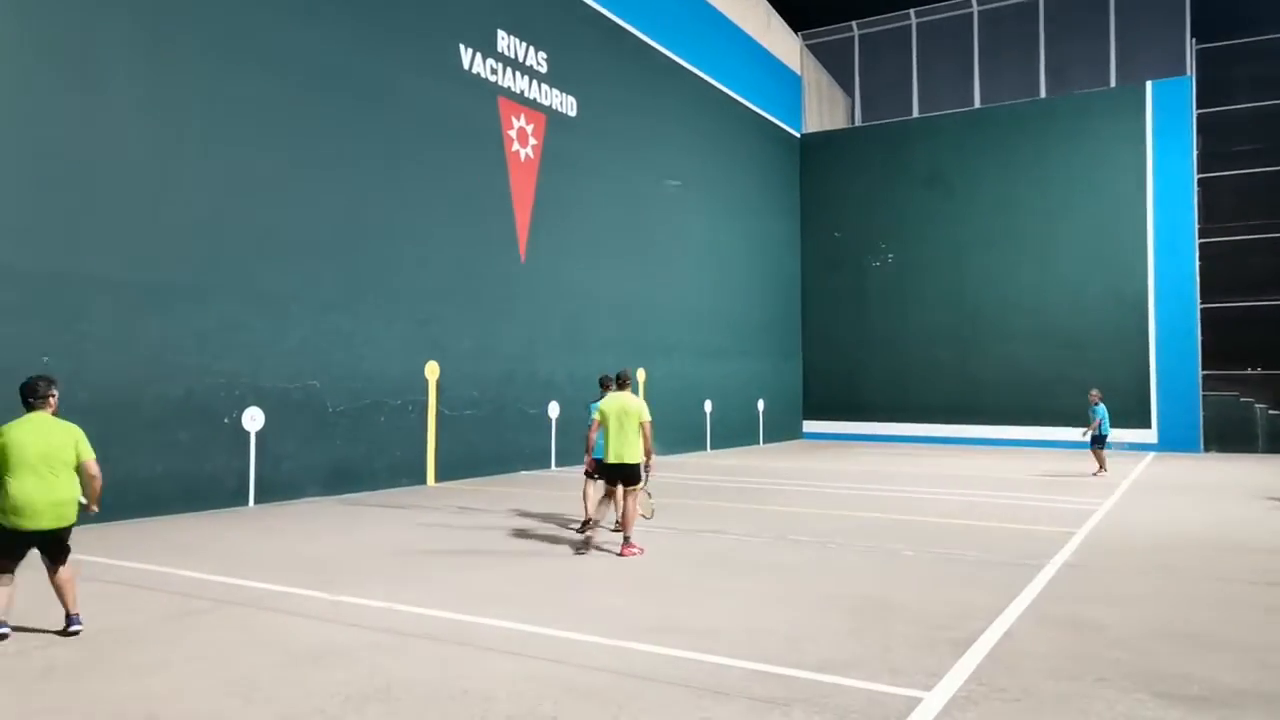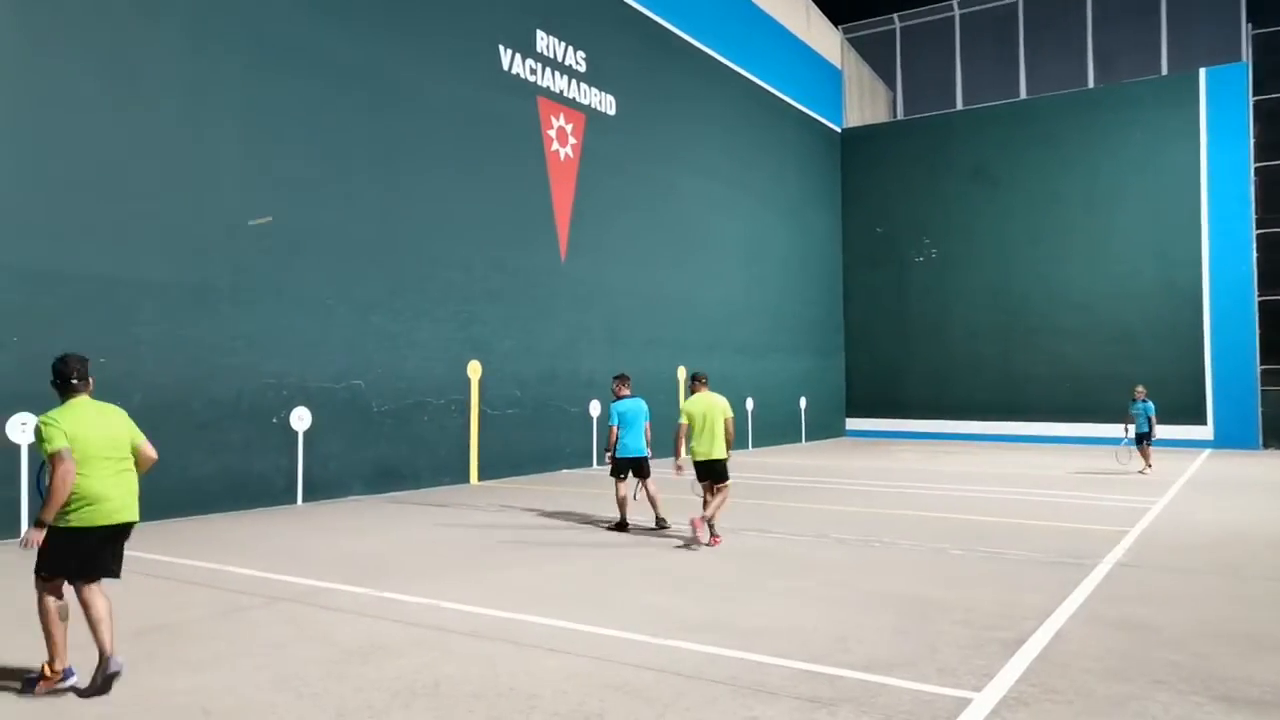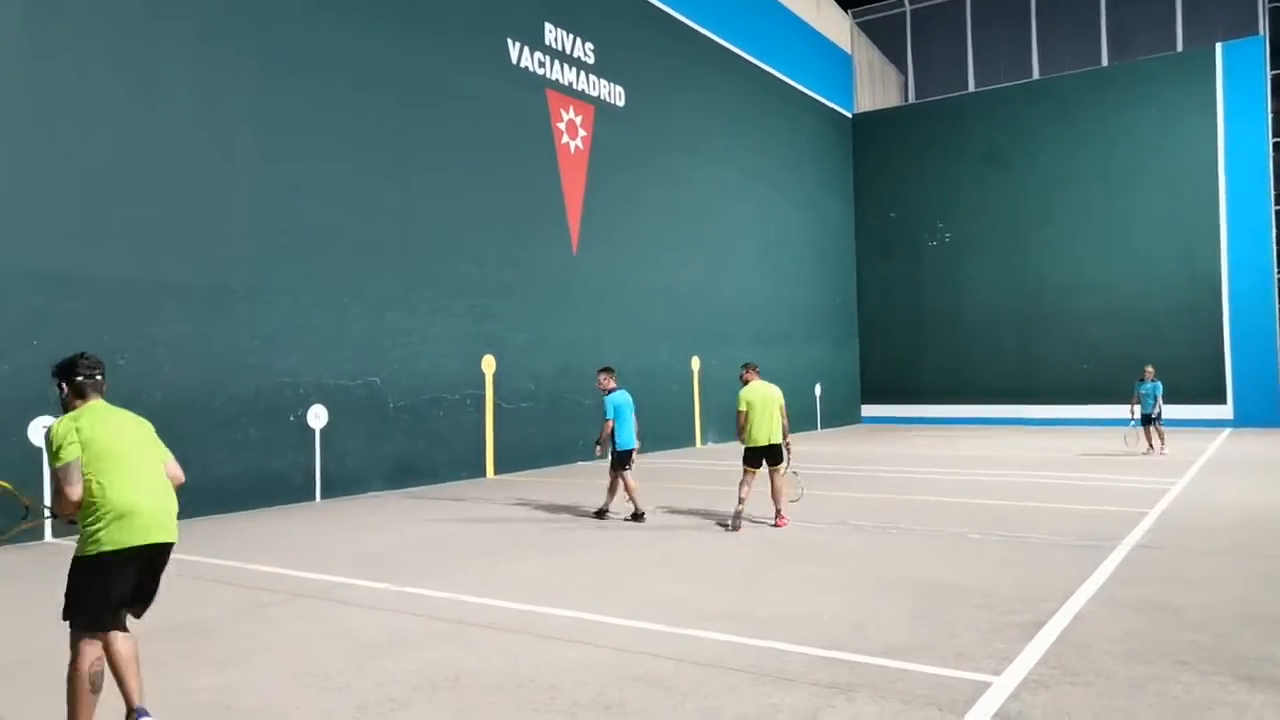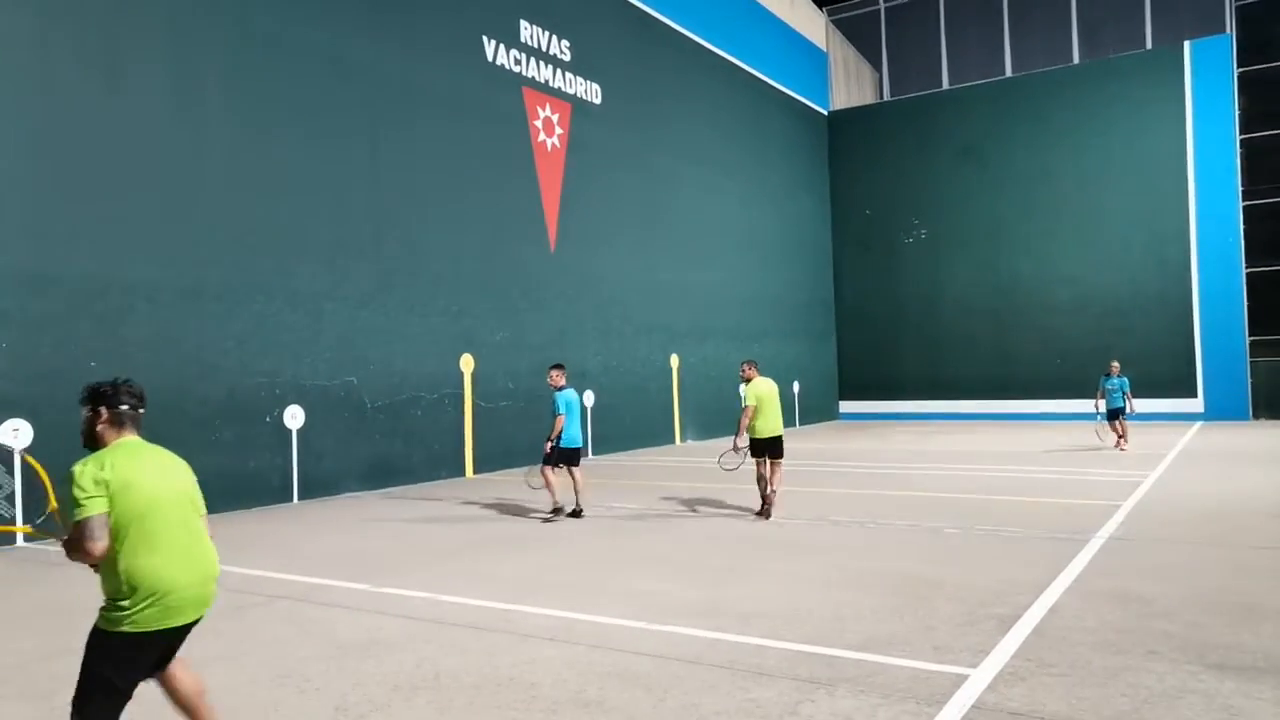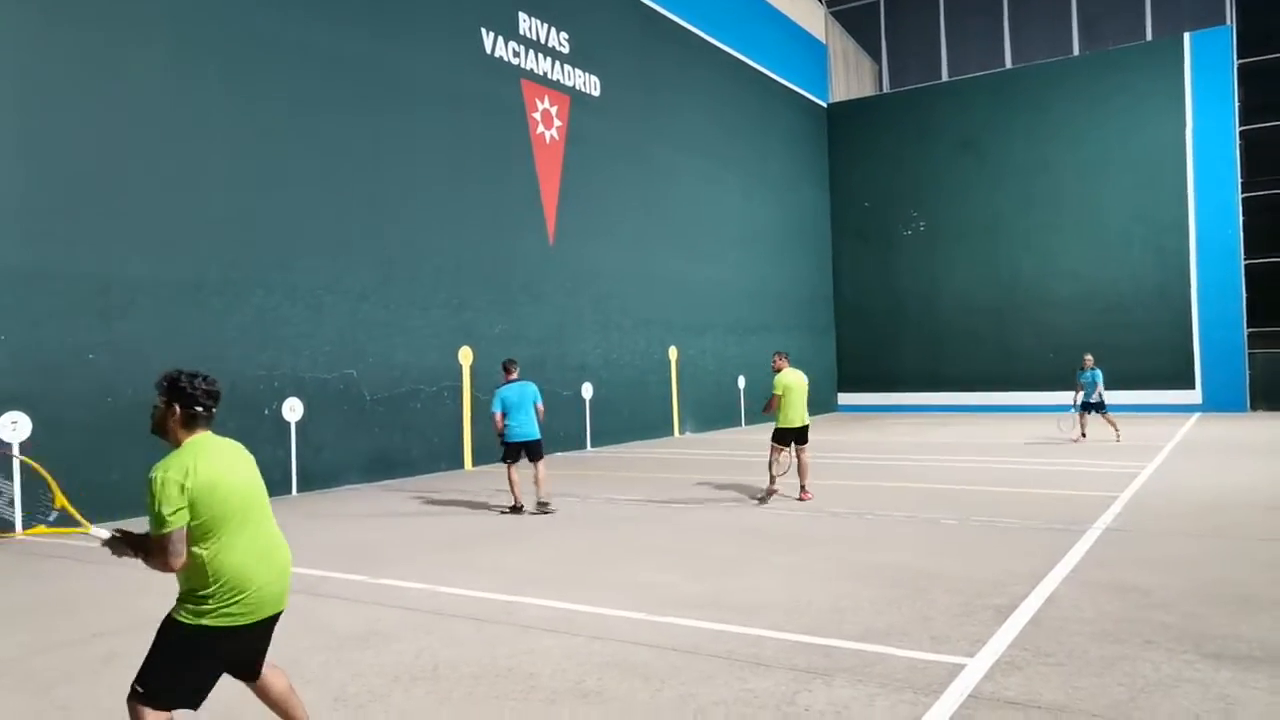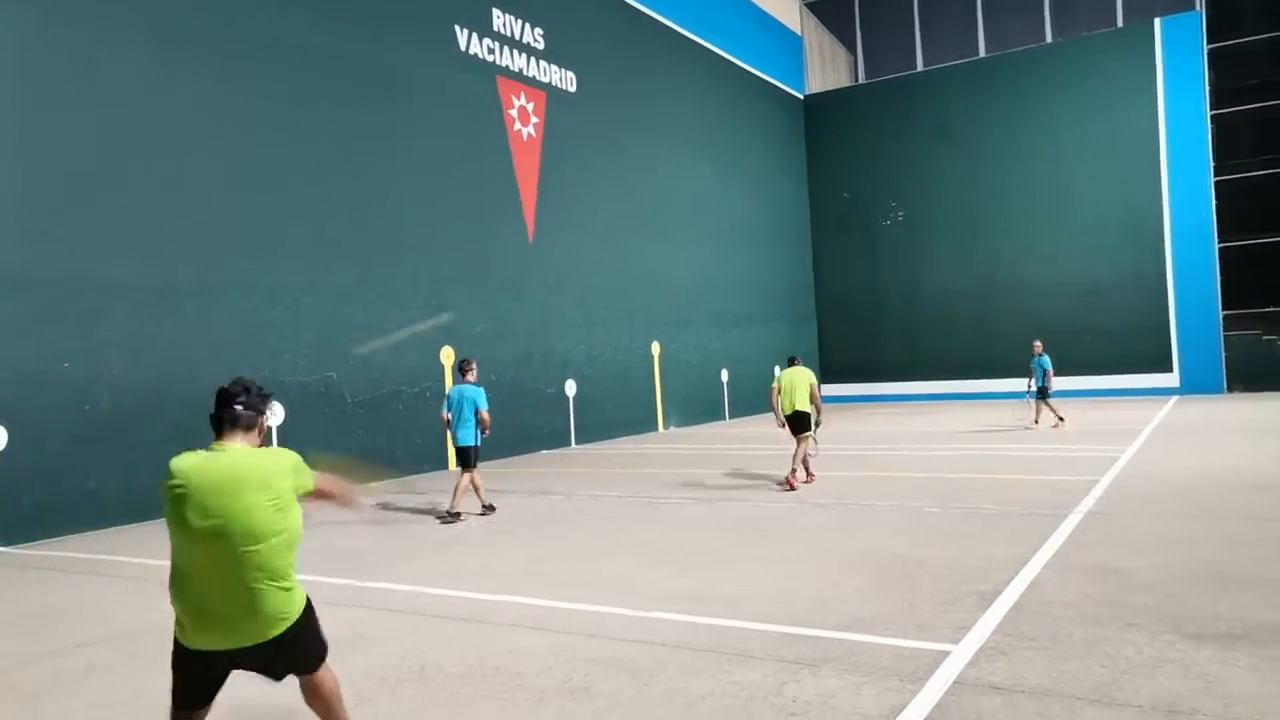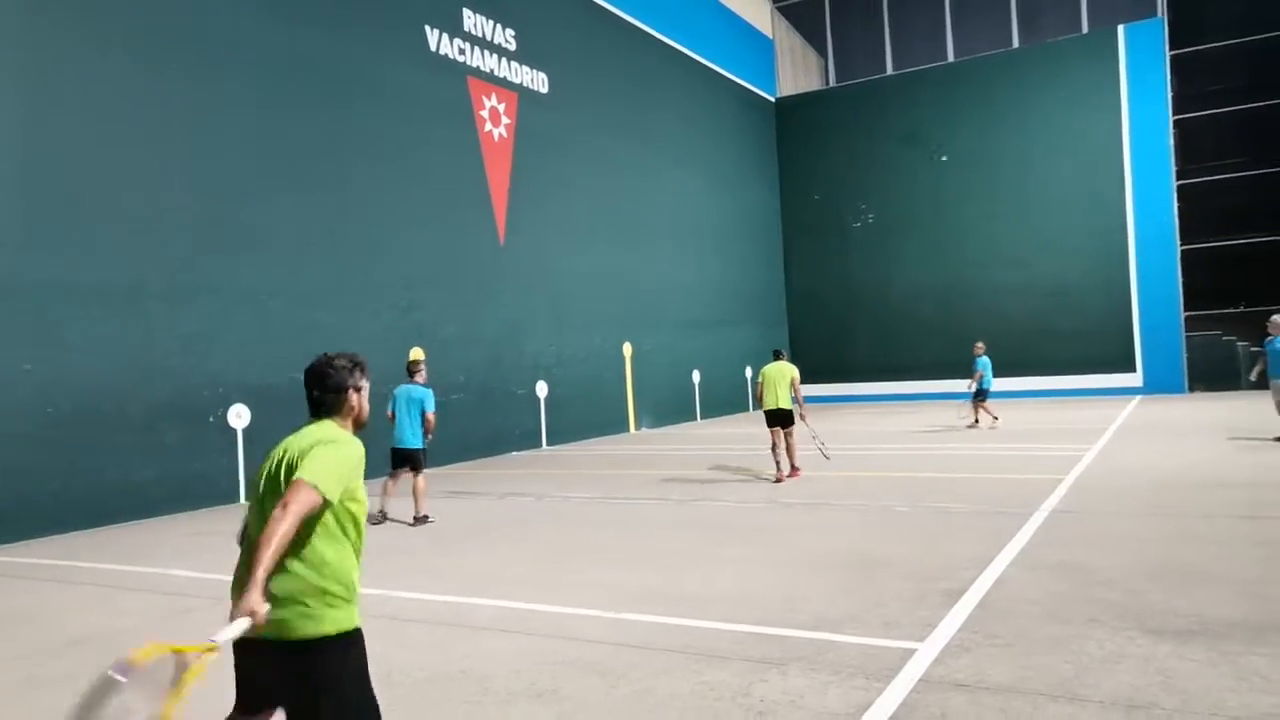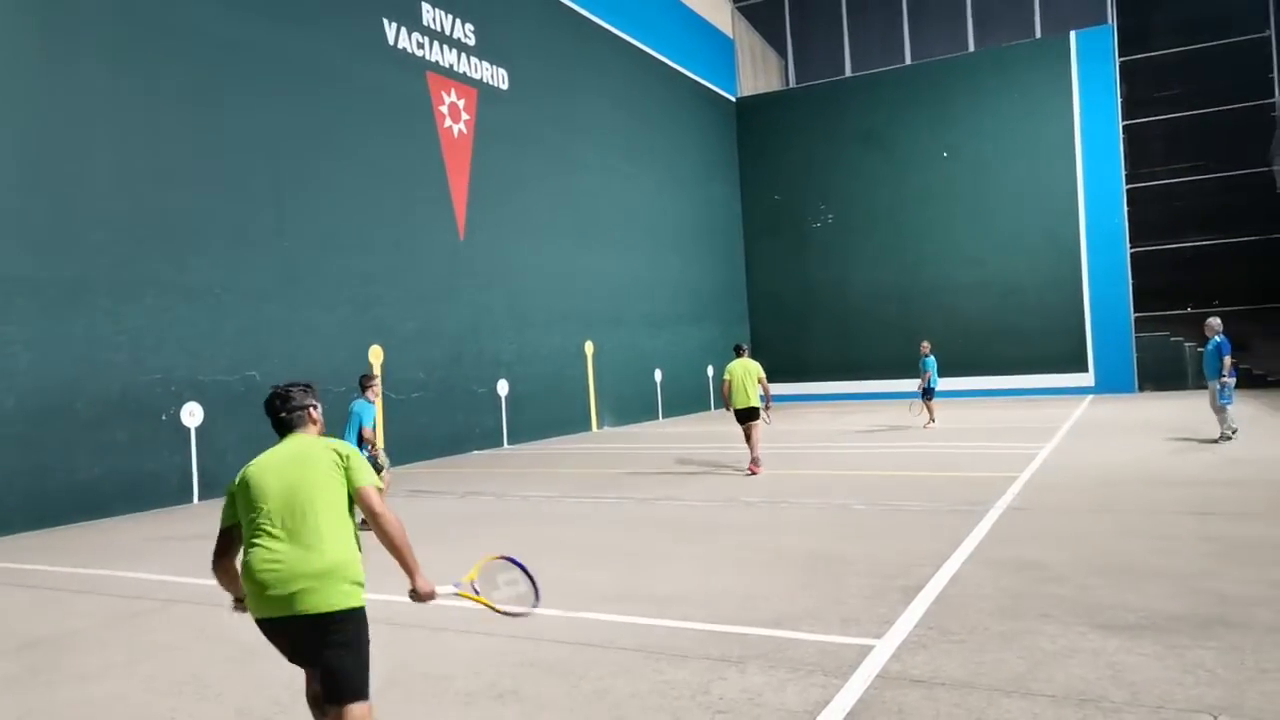
dt=0.5s
person 1, frame 1
right shoulder: (71, 432)
right elbow: (93, 474)
right wrist: (92, 501)
right hip: (60, 513)
right knee: (58, 564)
right ankle: (73, 619)
person 1, frame 2
left shoulder: (53, 421)
right shoulder: (117, 413)
left elbow: (65, 470)
right elbow: (149, 456)
left wrist: (42, 522)
left hip: (80, 516)
right hip: (122, 512)
left knee: (48, 586)
right knee: (89, 584)
left ankle: (57, 670)
right ankle: (109, 657)
person 1, frame 3
left shoulder: (67, 427)
right shoulder: (138, 423)
left elbow: (70, 493)
right elbow: (176, 476)
left wrist: (66, 510)
left hip: (112, 538)
right hip: (160, 534)
left knee: (86, 640)
right knee: (113, 625)
person 1, frame 4
left shoulder: (91, 469)
right shoulder: (175, 462)
left elbow: (94, 548)
right elbow: (203, 532)
left wrist: (72, 548)
left hip: (143, 607)
right hip: (197, 593)
right knee: (160, 661)
person 1, frame 5
left shoulder: (170, 472)
right shoulder: (234, 451)
left elbow: (171, 560)
left wrist: (132, 545)
right wrist: (142, 540)
left hip: (223, 606)
right hip: (270, 590)
right knee: (252, 670)
person 1, frame 6
left shoulder: (178, 474)
right shoulder: (283, 463)
right elbow: (321, 486)
right wrist: (342, 490)
left hip: (199, 629)
right hip: (277, 615)
right knee: (314, 669)
person 1, frame 7
left shoulder: (285, 447)
right shoulder: (342, 450)
right elbow: (288, 513)
right wrist: (254, 588)
left hip: (261, 622)
right hip: (317, 626)
person 1, frame 8
left shoulder: (248, 473)
right shoulder: (339, 451)
left elbow: (221, 561)
right elbow: (379, 513)
left wrist: (240, 594)
right wrist: (416, 573)
left hip: (269, 600)
right hip: (332, 595)
left knee: (319, 673)
